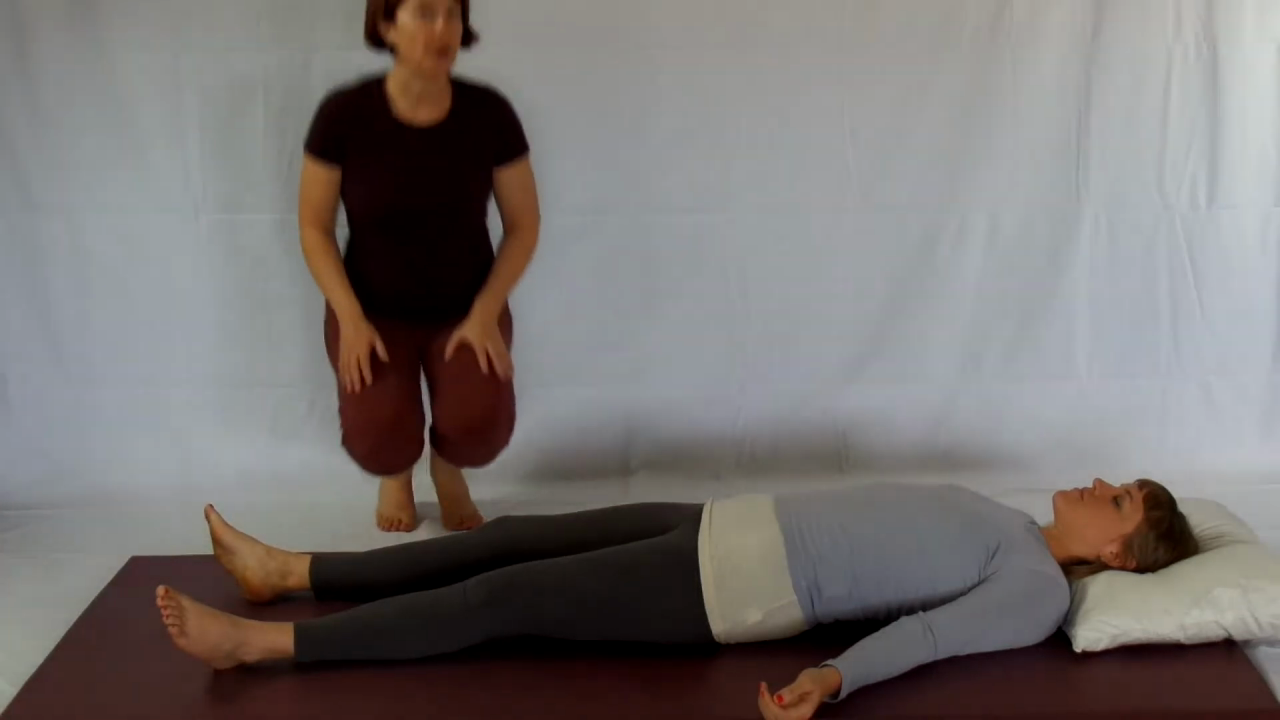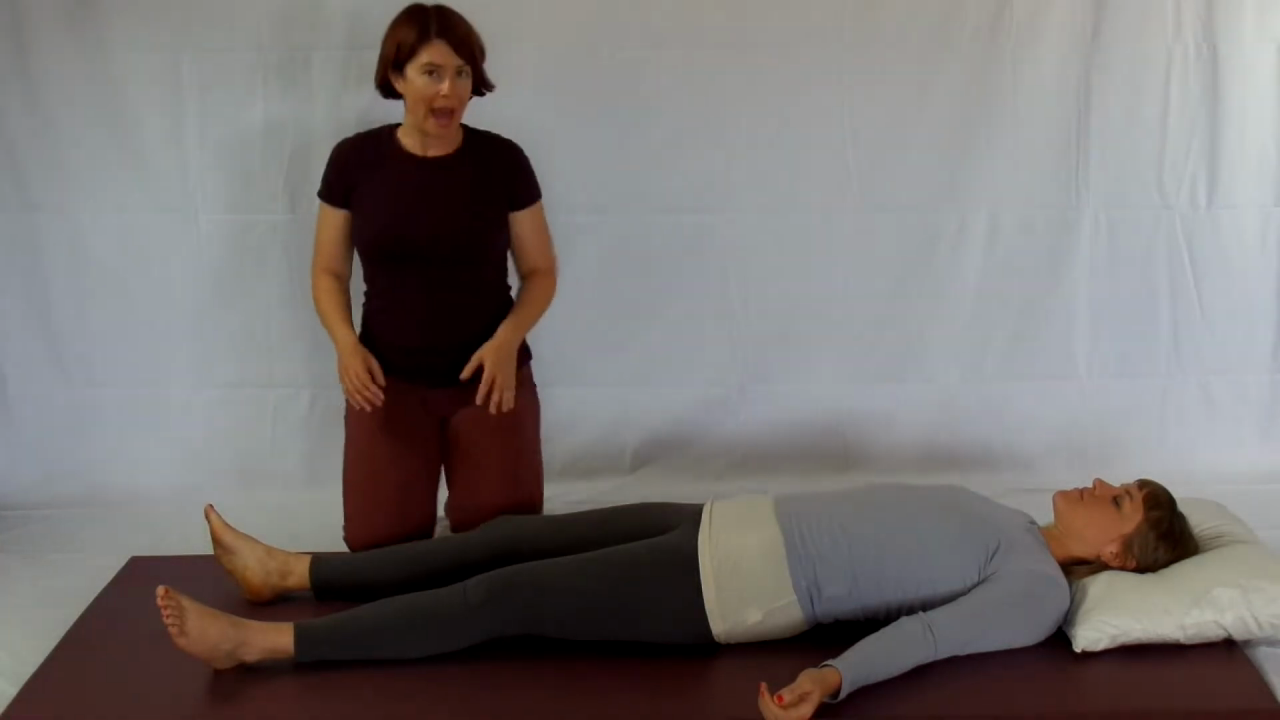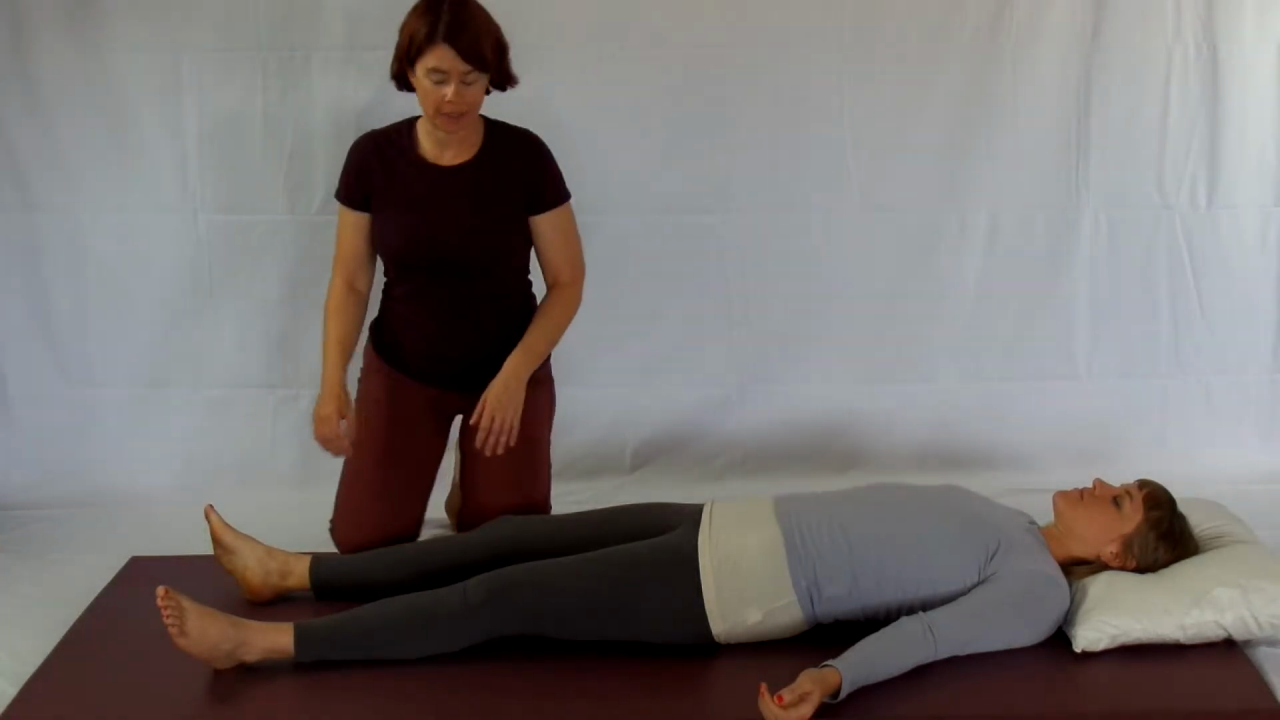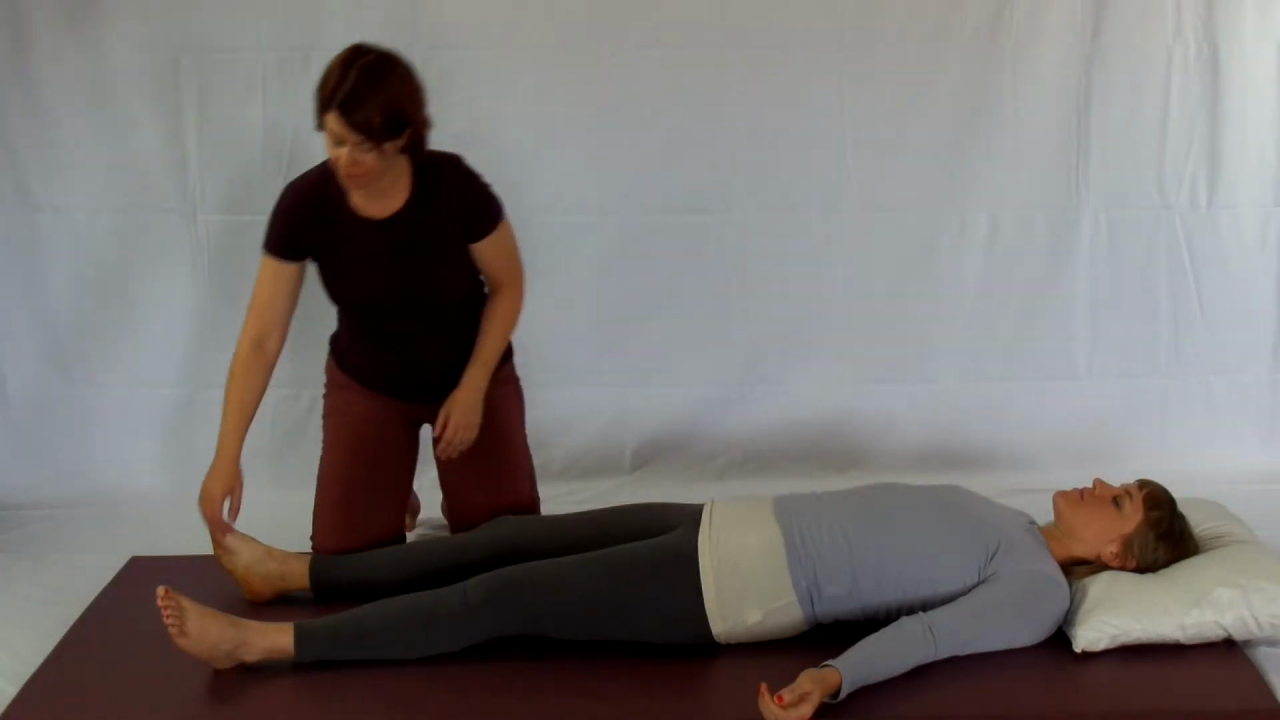
dt=0.4s
person 1, frame 1
left shoulder: (1038, 593)
right shoulder: (1010, 530)
left elbow: (928, 631)
left hip: (740, 590)
right hip: (733, 526)
left knee: (503, 600)
right knee: (510, 542)
right ankle: (287, 569)
person 1, frame 2
left shoulder: (1039, 592)
right shoulder: (1012, 529)
left elbow: (929, 632)
left hip: (738, 589)
right hip: (733, 526)
left knee: (502, 599)
right knee: (510, 539)
right ankle: (286, 570)
person 1, frame 3
left shoulder: (1037, 593)
right shoulder: (1010, 529)
left elbow: (928, 631)
left hip: (740, 590)
right hip: (732, 526)
left knee: (501, 599)
right knee: (508, 539)
right ankle: (287, 569)
person 1, frame 4
left shoulder: (1038, 594)
right shoulder: (1011, 529)
left elbow: (928, 633)
left hip: (737, 591)
right hip: (732, 528)
left knee: (501, 601)
right knee: (509, 539)
right ankle: (288, 570)
person 2, frame 1
left shoulder: (488, 113)
right shoulder: (345, 113)
left elbow: (525, 227)
right elbow: (313, 228)
left wrist: (484, 313)
right wrist: (351, 319)
left hip: (464, 307)
right hip: (377, 313)
left knee: (479, 425)
right knee: (377, 440)
left ankle: (448, 474)
right ankle: (397, 477)
person 2, frame 2
left shoulder: (502, 161)
right shoulder: (355, 160)
left elbow: (540, 272)
right elbow: (327, 272)
left wrist: (506, 340)
right wrist: (347, 345)
left hip: (484, 372)
right hip: (392, 378)
right knee: (380, 537)
left ankle: (465, 473)
right ankle: (417, 466)
person 2, frame 3
left shoulder: (524, 158)
right shoulder: (373, 157)
left elbow: (567, 283)
right elbow: (349, 282)
left wrist: (514, 375)
right wrist: (332, 382)
left hip: (503, 373)
right hip: (401, 371)
right knee: (364, 539)
left ankle: (470, 485)
right ankle: (414, 472)
person 2, frame 4
left shoulder: (453, 187)
right shoulder: (304, 204)
left elbow: (507, 286)
right elbow: (261, 338)
left wrist: (471, 390)
right wrist: (226, 455)
left hip: (468, 374)
right hip: (364, 385)
right knee: (344, 551)
left ankle: (457, 494)
right ankle: (393, 493)
